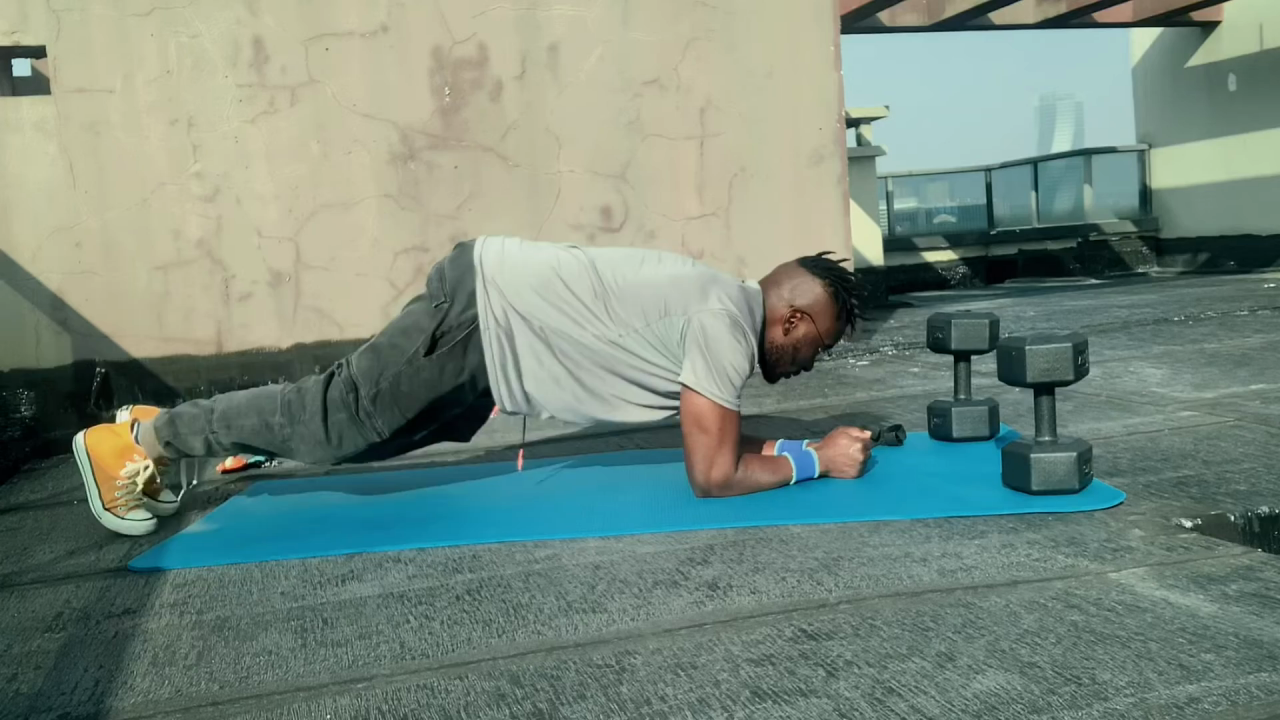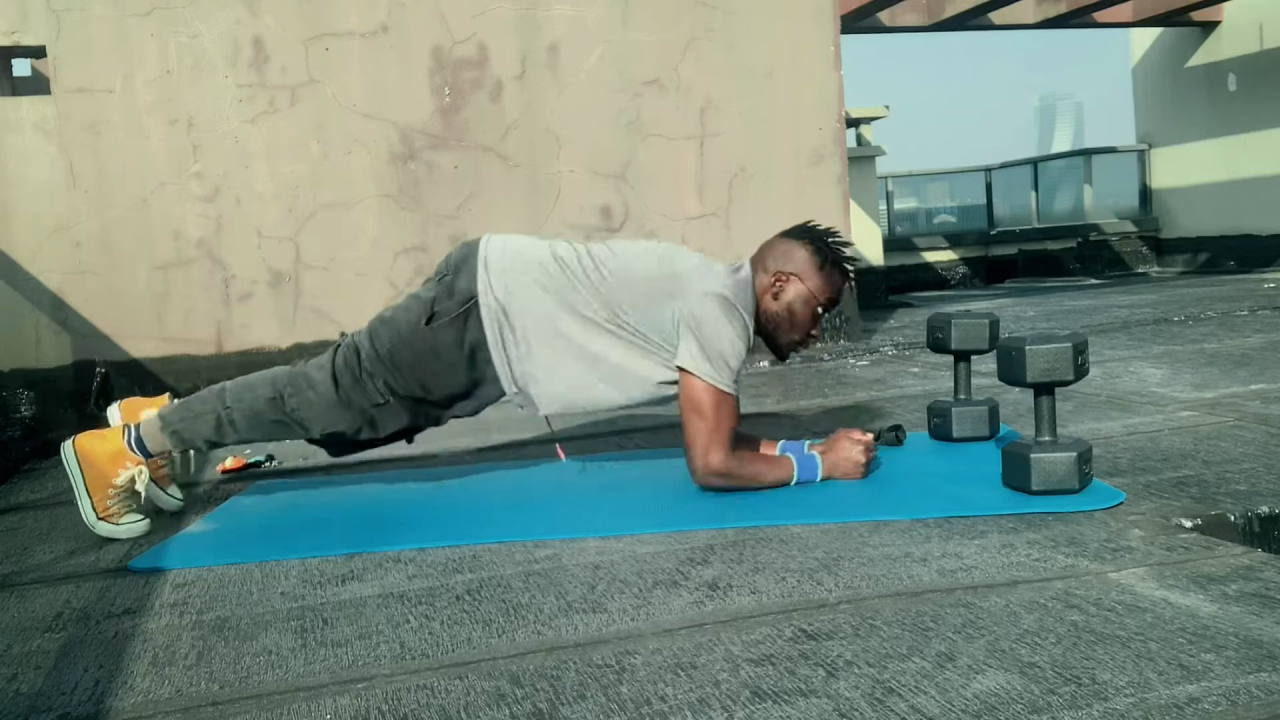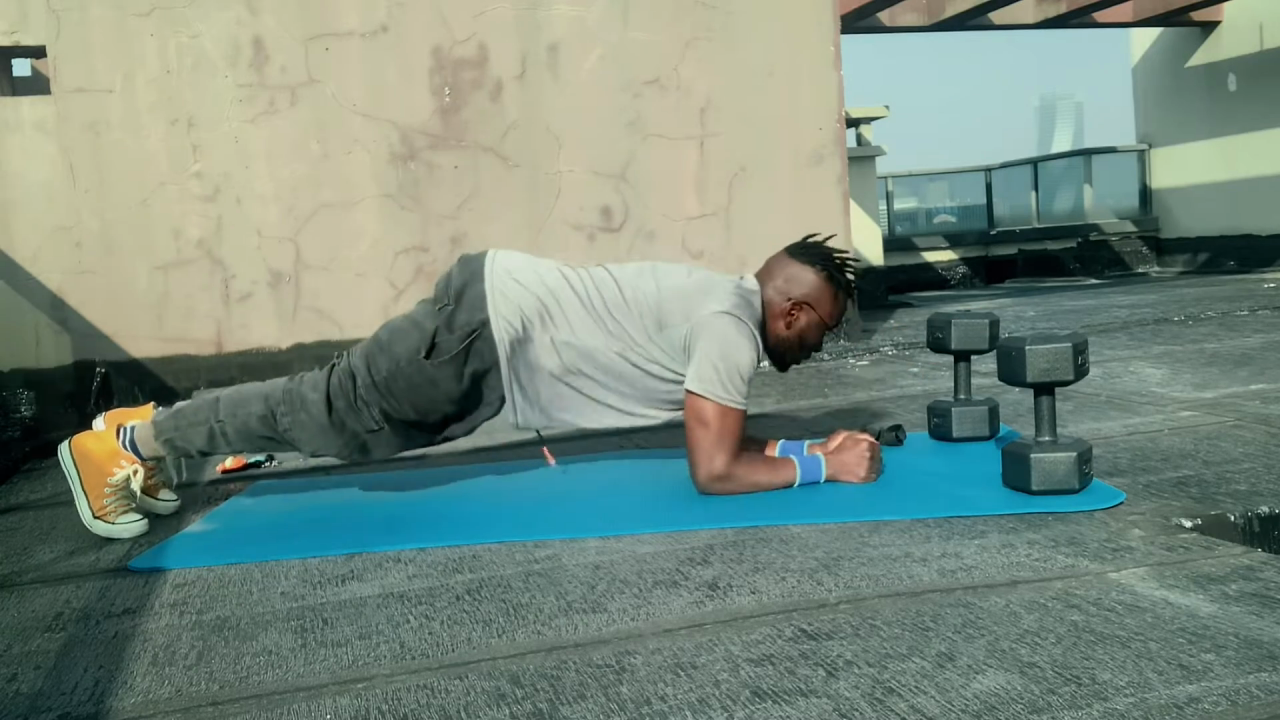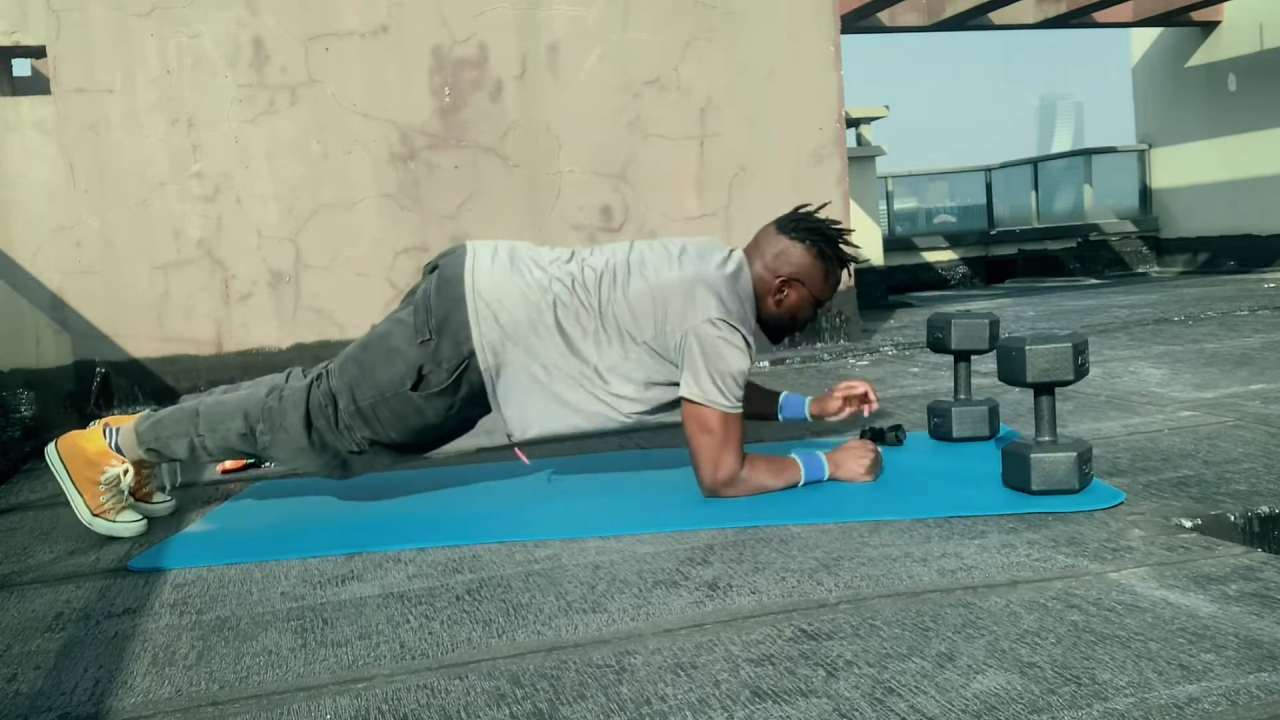
dt=0.7s
person 1, frame 1
left shoulder: (721, 307)
right shoulder: (728, 323)
left elbow: (713, 439)
right elbow: (712, 475)
left wrist: (798, 444)
right wrist: (813, 460)
left hip: (500, 308)
right hip: (480, 310)
left knee: (353, 424)
right knee: (333, 420)
left ankle: (171, 428)
right ankle: (131, 439)
person 1, frame 2
left shoulder: (715, 300)
right shoulder: (720, 305)
left elbow: (716, 435)
right elbow: (710, 464)
left wrist: (800, 446)
right wrist: (814, 463)
left hip: (499, 309)
right hip: (483, 307)
left knee: (344, 411)
right knee: (334, 397)
left ankle: (161, 416)
right ankle: (127, 443)
person 1, frame 3
left shoulder: (722, 305)
right shoulder: (730, 327)
left elbow: (716, 441)
right elbow: (715, 472)
left wrist: (795, 447)
right wrist: (819, 466)
left hip: (502, 310)
right hip: (488, 327)
left knee: (339, 412)
right knee: (332, 412)
left ankle: (153, 429)
right ankle: (122, 439)
person 1, frame 4
left shoulder: (719, 264)
right shoulder: (718, 321)
left elbow: (716, 389)
right elbow: (721, 475)
left wrist: (806, 407)
right wrist: (826, 466)
left hip: (479, 286)
right hip: (471, 337)
left knee: (328, 402)
right knee: (322, 423)
left ankle: (140, 438)
right ankle: (110, 445)
